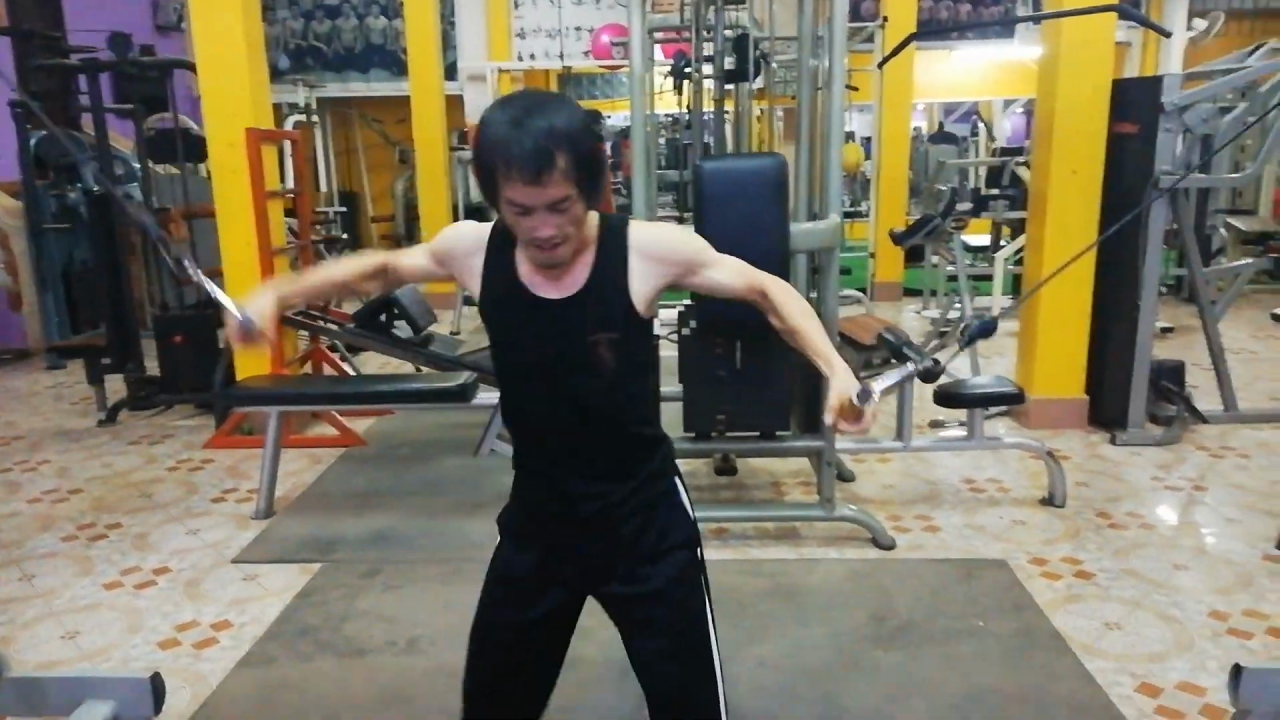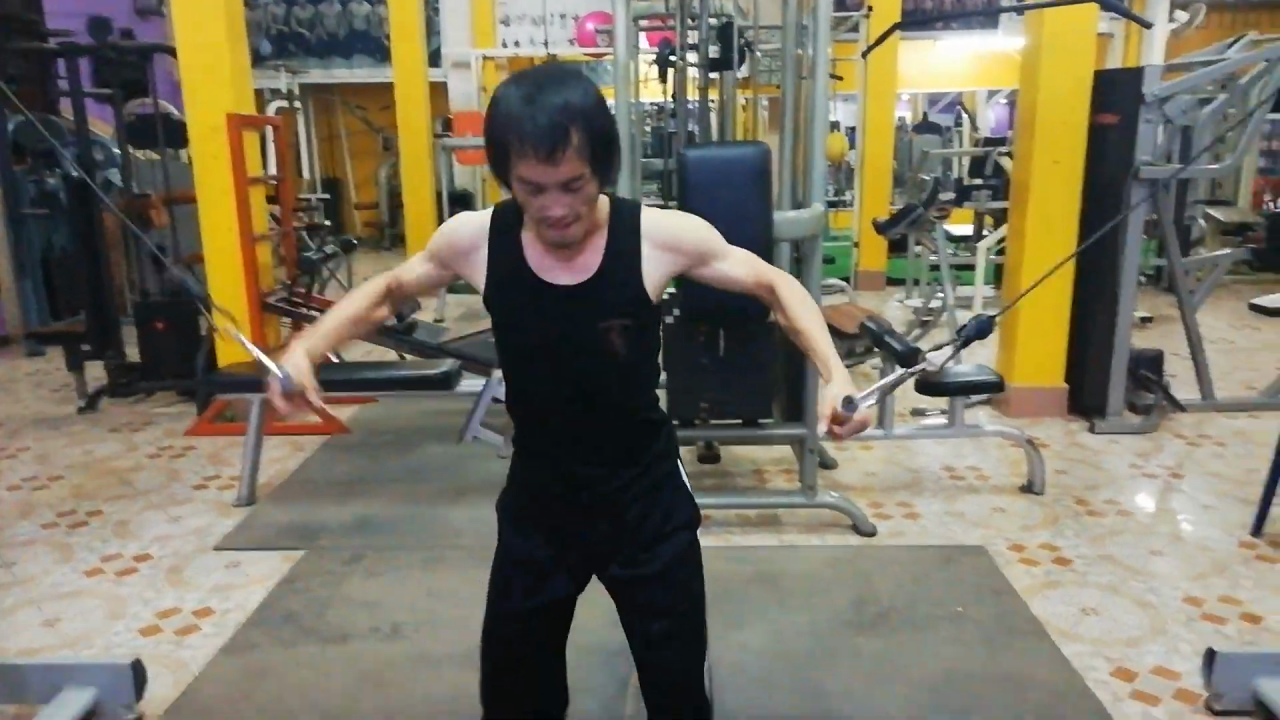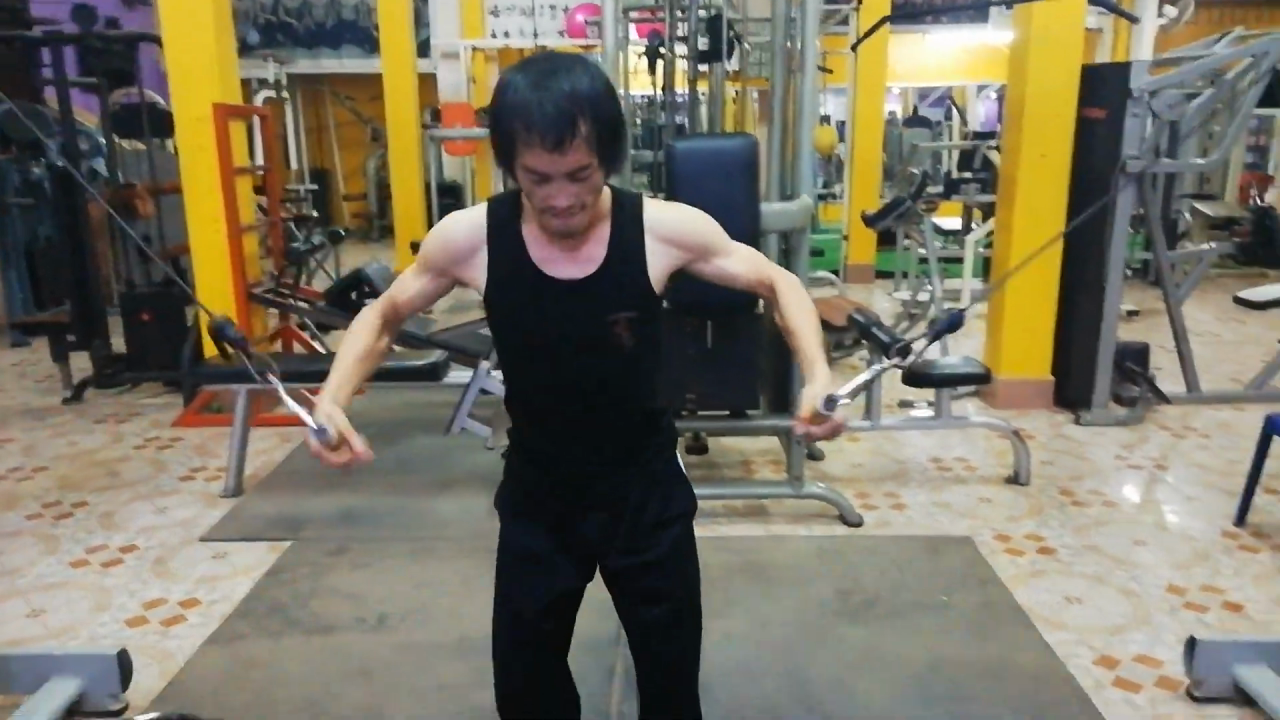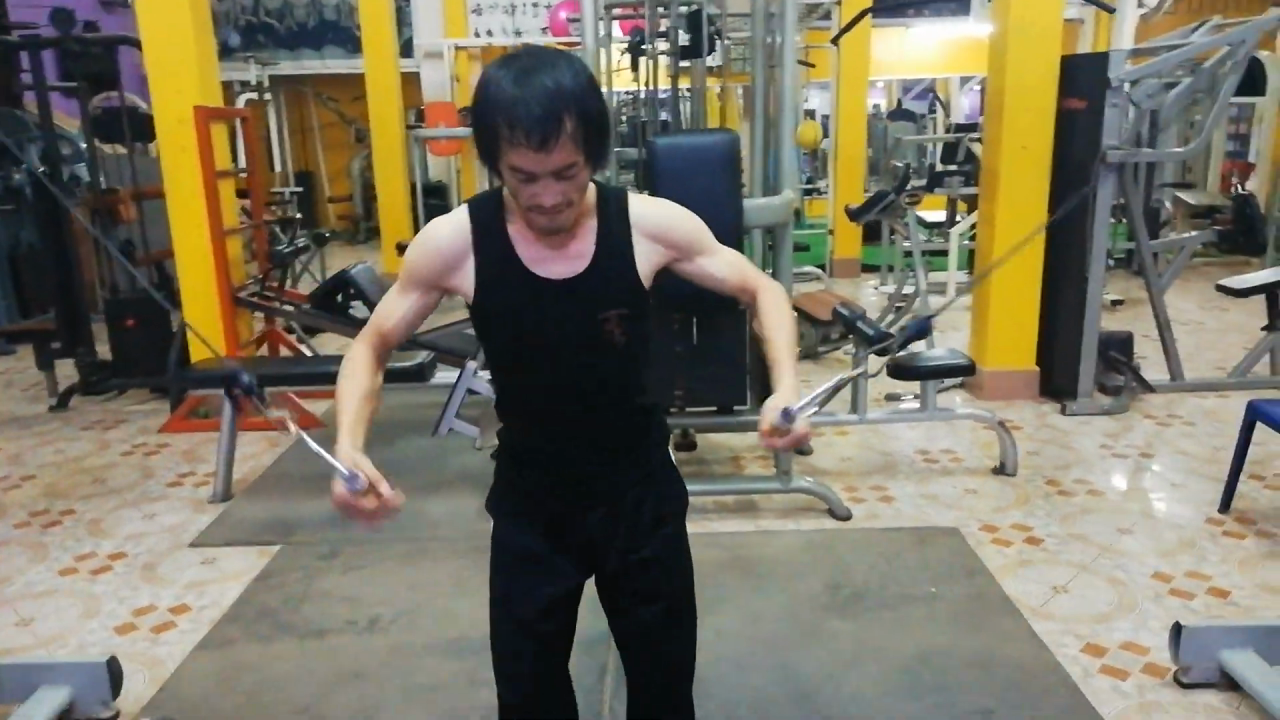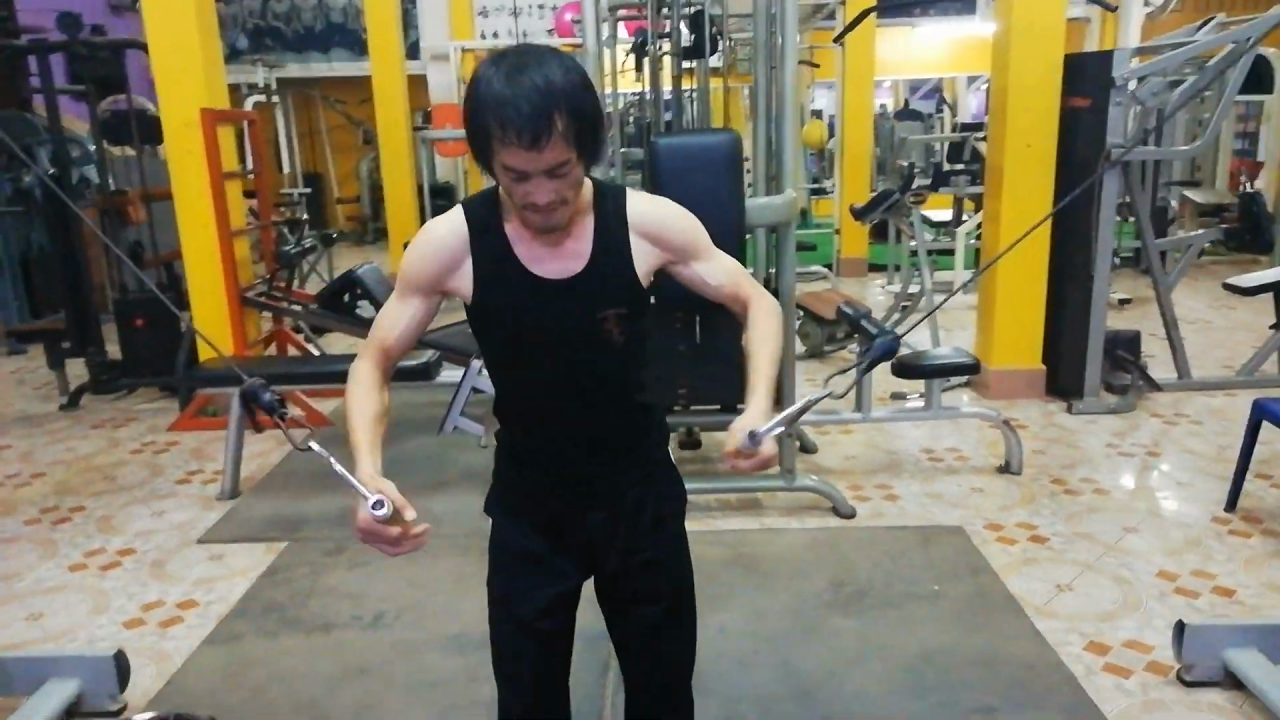
dt=0.1s
person 1, frame 1
left shoulder: (649, 249)
right shoulder: (475, 251)
left elbow: (766, 289)
right elbow: (383, 266)
left wrist: (833, 365)
right wrist: (277, 295)
left hip: (645, 520)
right hip: (537, 522)
person 1, frame 2
left shoulder: (659, 236)
right shoulder: (477, 239)
left elbow: (774, 284)
right elbow: (386, 291)
left wrist: (834, 372)
right wrist: (306, 348)
left hip: (645, 502)
right hip: (538, 505)
person 1, frame 3
left shoulder: (663, 228)
right shoulder: (470, 237)
left elbow: (778, 285)
right elbow: (382, 316)
left wrist: (816, 374)
right wrist: (334, 398)
left hip: (645, 494)
right hip: (535, 502)
person 1, frame 4
left shoulder: (648, 224)
right shoulder: (454, 242)
left elbow: (759, 289)
right elbow: (373, 346)
left wrist: (785, 385)
right wrist: (350, 449)
left hip: (639, 493)
right hip: (529, 504)
person 1, frame 5
left shoulder: (647, 222)
right shoulder: (450, 243)
left elbow: (755, 303)
right elbow: (375, 362)
left wrist: (757, 409)
right wrist: (370, 473)
left hip: (638, 490)
right hip: (528, 504)
